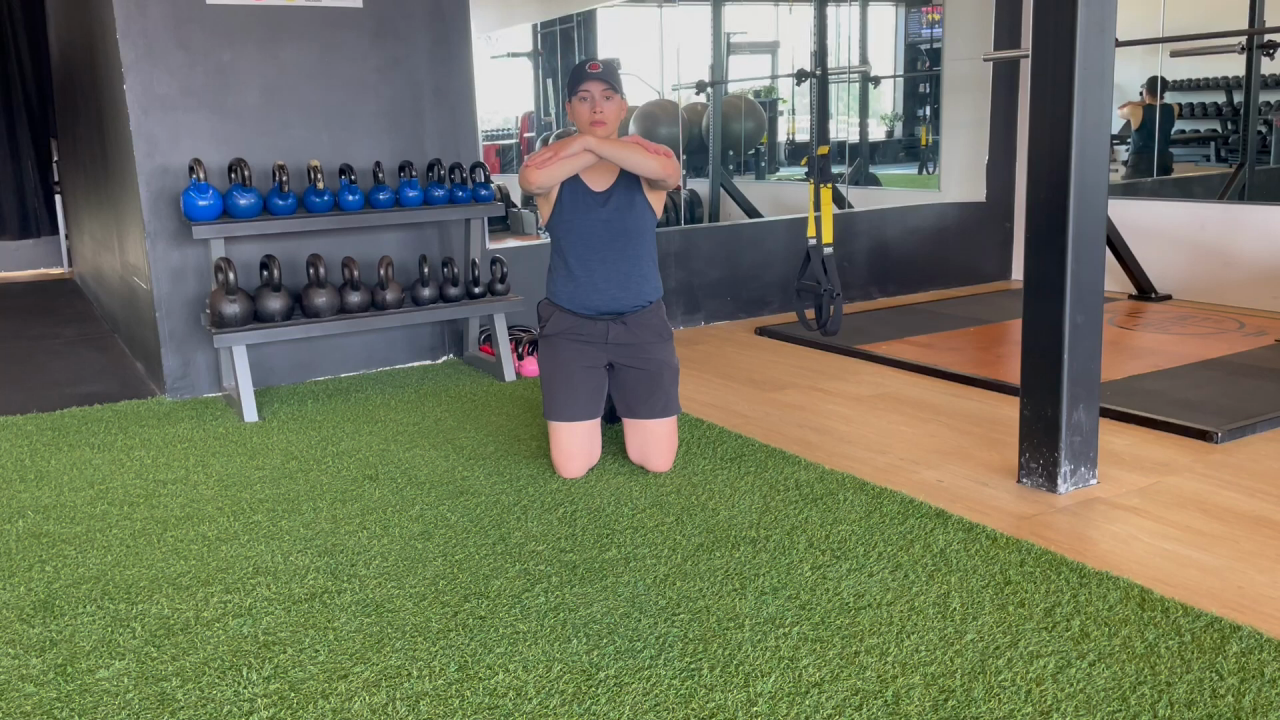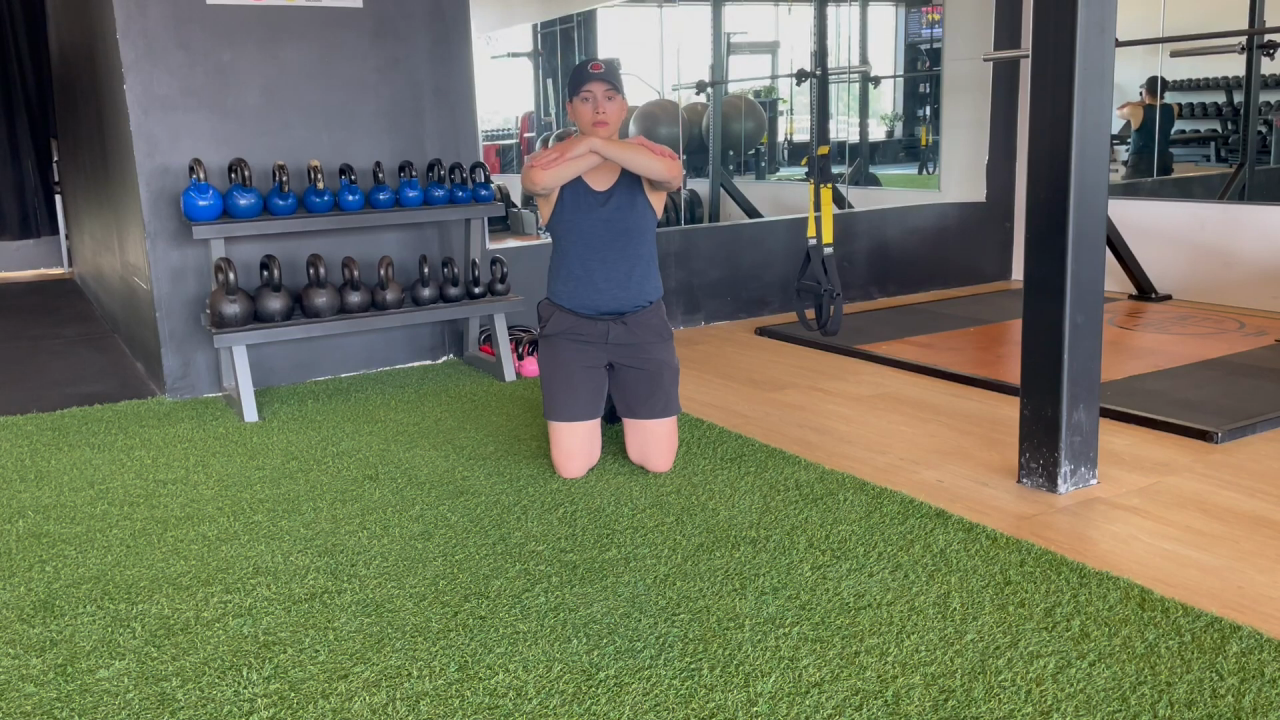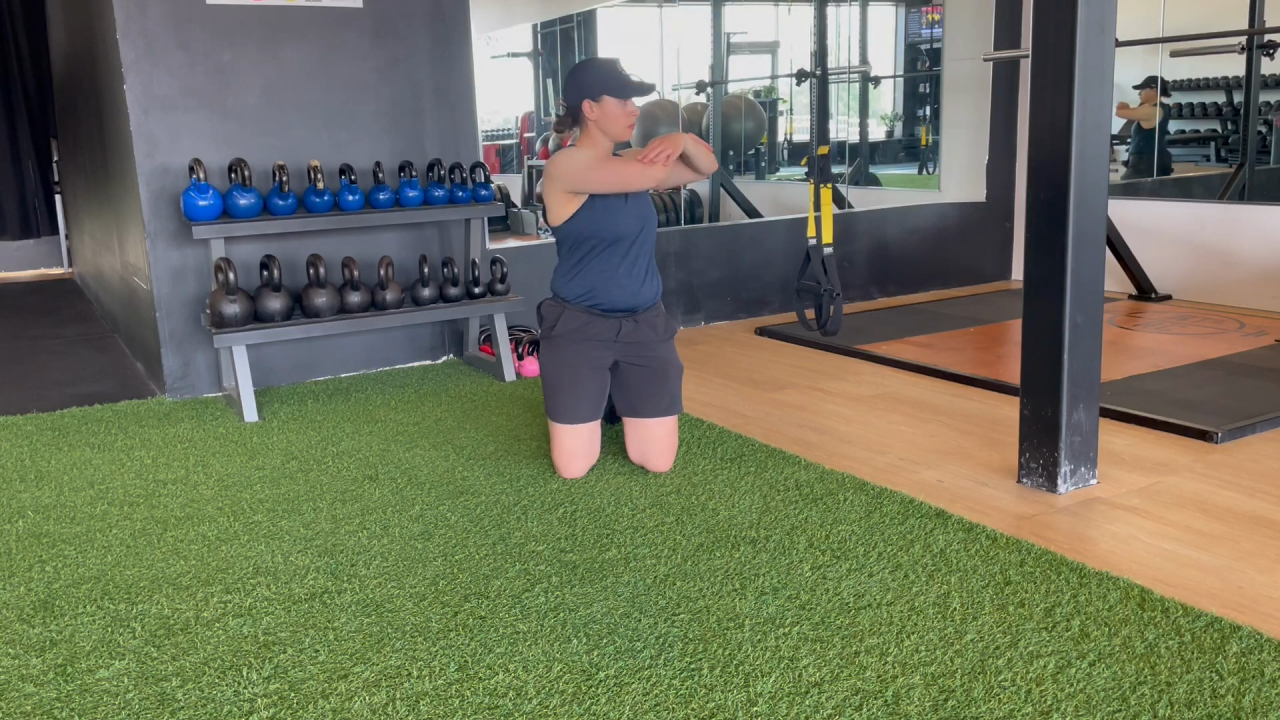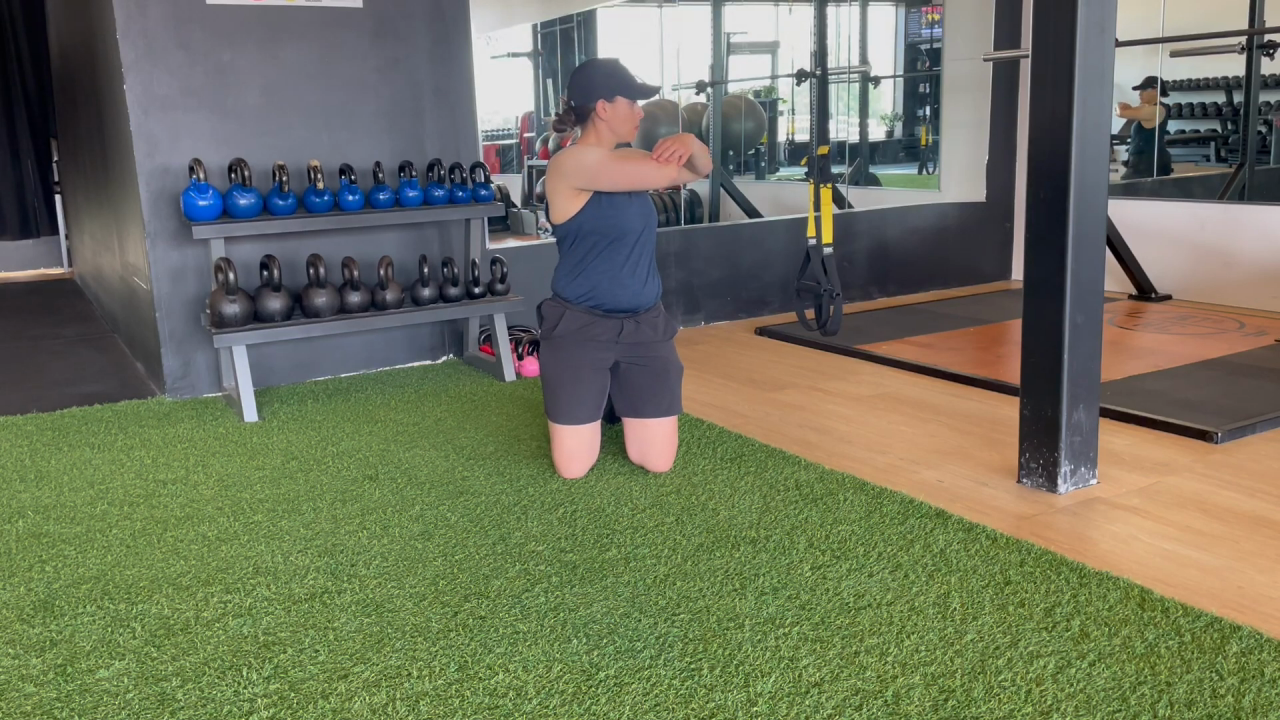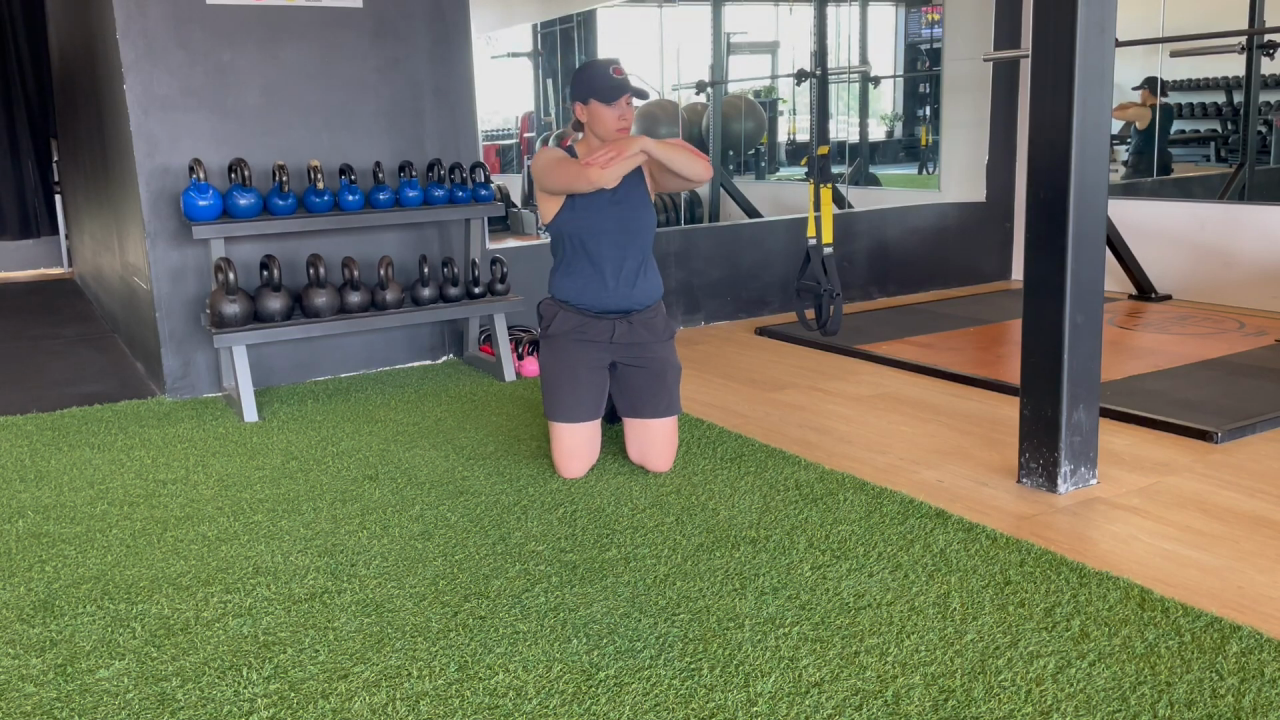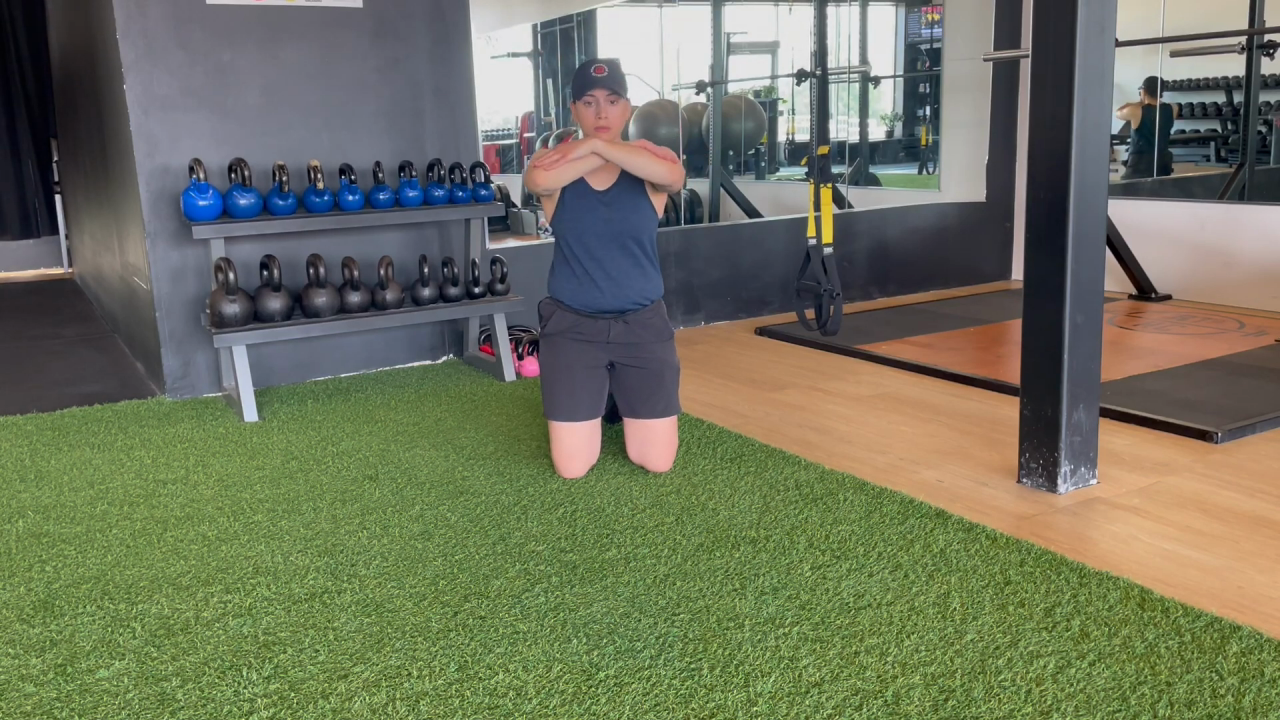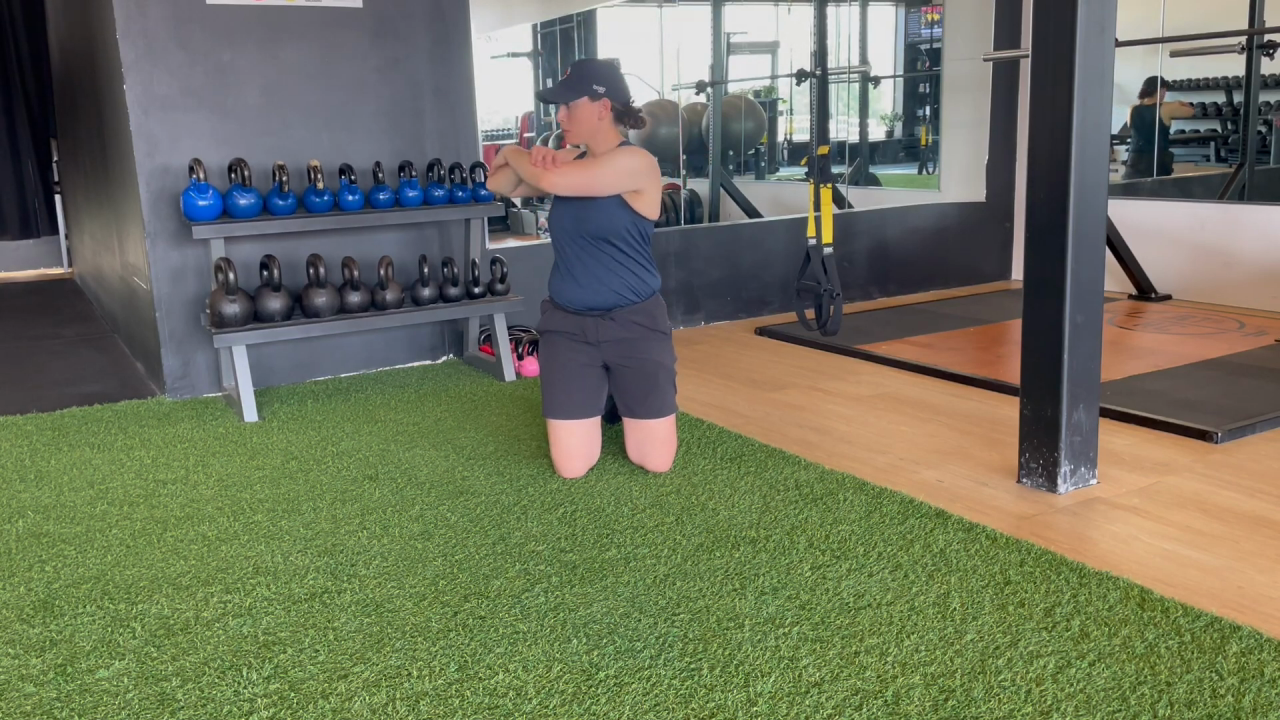
dt=0.7s
person 1, frame 1
left shoulder: (648, 166)
right shoulder: (553, 168)
left elbow: (667, 170)
right elbow: (532, 177)
left wrist: (591, 142)
right wrist: (616, 147)
left hip: (642, 326)
right hip: (571, 329)
left knee: (657, 463)
right knee: (572, 468)
left ankle: (620, 397)
right ankle: (595, 401)
person 1, frame 2
left shoulder: (647, 167)
right shoulder: (550, 162)
left elbow: (671, 171)
right elbow: (538, 178)
left wrist: (594, 144)
right wrist: (622, 149)
left hip: (642, 326)
right hip: (571, 328)
left knee: (658, 463)
right knee: (572, 468)
left ankle: (618, 397)
right ankle: (594, 403)
person 1, frame 3
left shoulder: (632, 161)
right shoulder: (565, 165)
left elbow: (706, 167)
right elbow: (645, 175)
left wrist: (682, 140)
right wrist: (670, 145)
left hip: (645, 325)
right hip: (578, 329)
left knee: (658, 463)
right knee: (573, 468)
left ankle: (620, 397)
right ankle: (595, 399)
person 1, frame 4
left shoulder: (628, 162)
right shoulder: (571, 163)
left elbow: (700, 169)
right elbow: (662, 171)
left wrist: (688, 141)
right wrist: (675, 148)
left hip: (646, 326)
right hip: (579, 328)
left knee: (658, 463)
right knee: (573, 469)
left ankle: (617, 397)
right ankle: (597, 401)
person 1, frame 5
left shoulder: (643, 168)
right shoulder: (551, 162)
left elbow: (702, 172)
right elbow: (593, 176)
left wrist: (646, 145)
right wrist: (640, 148)
left hip: (645, 326)
right hip: (575, 329)
left knee: (658, 464)
right knee: (573, 469)
left ankle: (619, 396)
right ankle: (597, 399)
person 1, frame 6
left shoulder: (653, 158)
right shoulder: (558, 160)
left elbow: (670, 174)
right elbow: (538, 179)
left wrist: (598, 146)
right wrist: (621, 153)
left hip: (642, 326)
right hip: (572, 327)
left knee: (657, 463)
right knee: (572, 468)
left ankle: (620, 397)
right ankle: (601, 398)
person 1, frame 7
left shoulder: (636, 163)
right shoulder: (568, 161)
left elbow: (553, 180)
right elbow: (499, 184)
left wrist: (515, 152)
right wrist: (527, 158)
left hip: (635, 325)
right hip: (568, 326)
left knee: (656, 463)
right knee: (571, 467)
left ankle: (621, 396)
right ankle: (599, 397)
